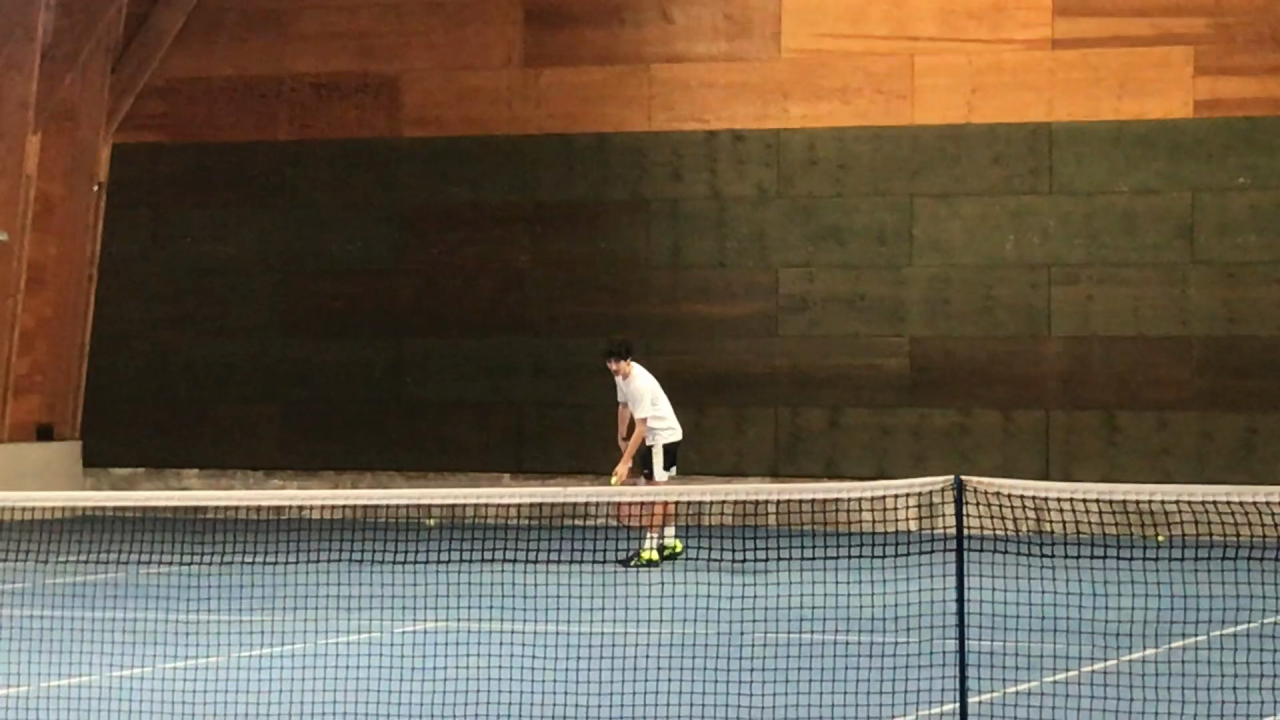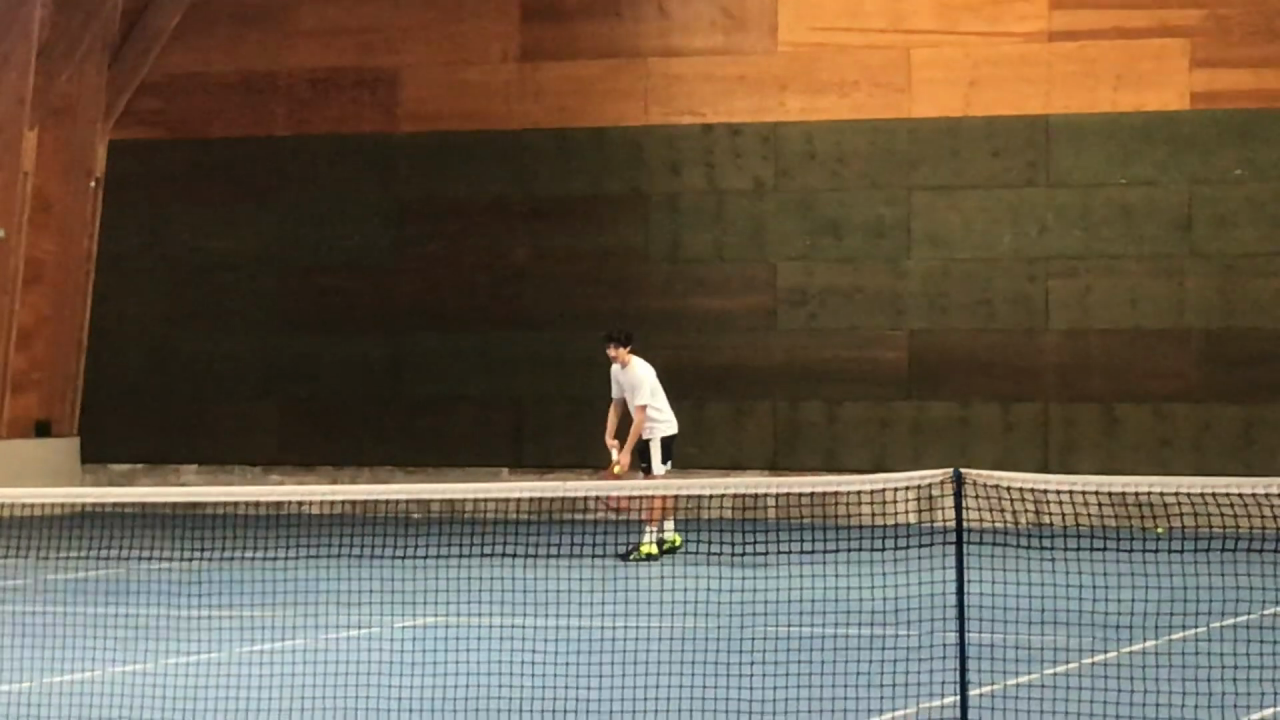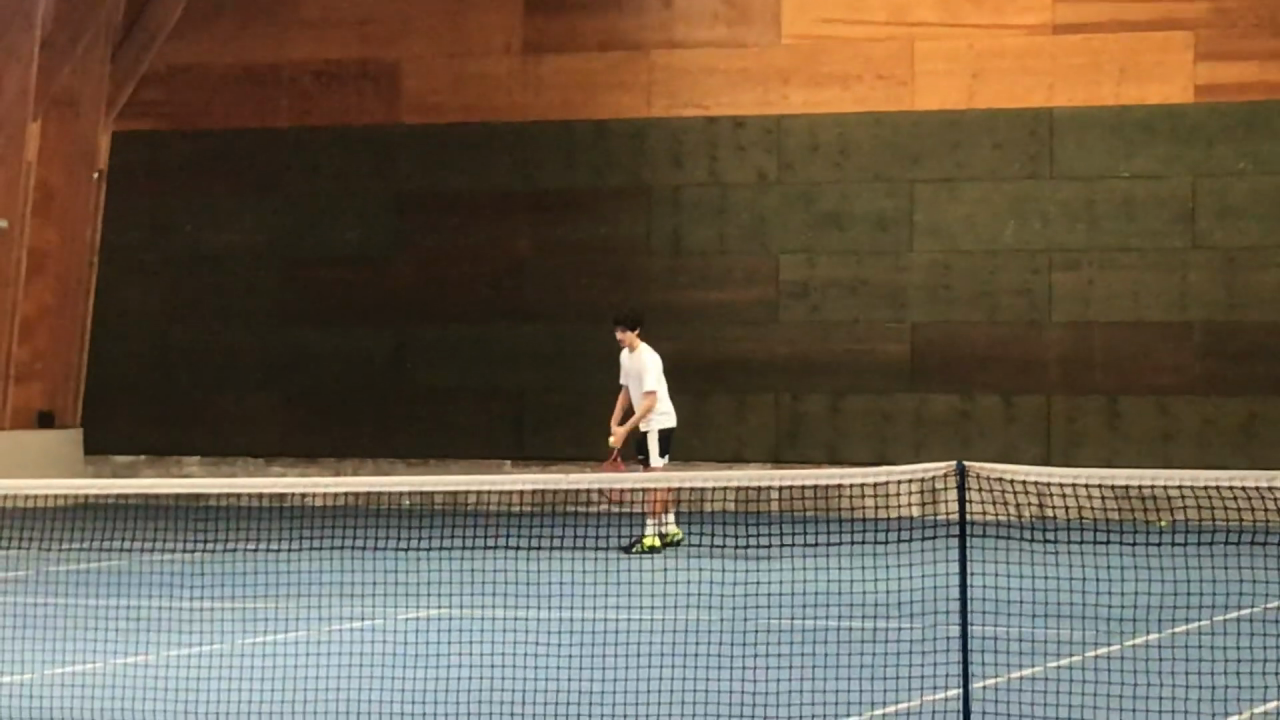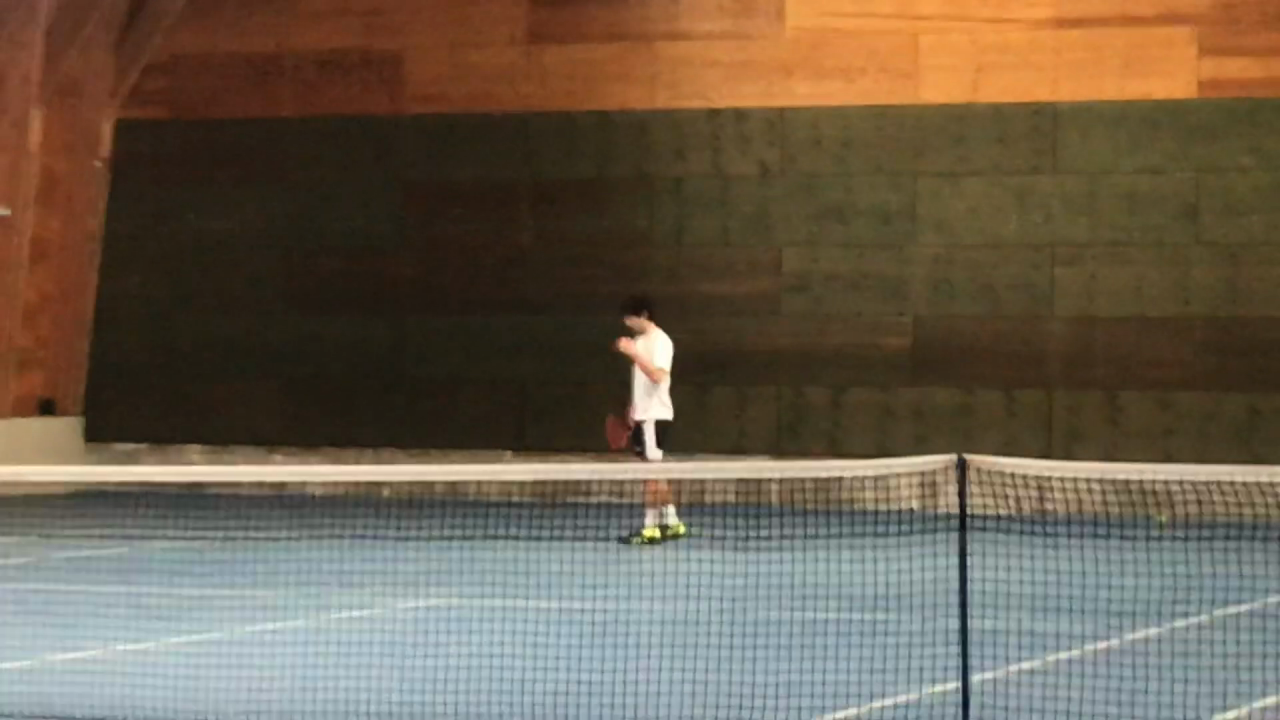
dt=0.3s
person 1, frame 1
left shoulder: (640, 384)
right shoulder: (622, 375)
left elbow: (640, 429)
right elbow: (623, 406)
left wrist: (624, 463)
right wrist: (621, 438)
left hip: (663, 436)
right hip: (662, 435)
left ankle: (650, 550)
right ankle: (670, 543)
person 1, frame 2
left shoulder: (640, 372)
right shoulder: (616, 369)
left elbow: (640, 416)
right elbow: (616, 404)
left wrist: (627, 452)
right wrist: (609, 436)
left hip: (660, 429)
right hip: (651, 431)
left ankle: (649, 544)
right ankle: (669, 537)
person 1, frame 3
left shoulder: (648, 358)
right shoulder: (625, 355)
left elbow: (650, 402)
right elbow: (626, 391)
left wrist: (626, 429)
right wrist: (614, 422)
left hip: (659, 423)
right hip: (648, 424)
left ankle: (651, 537)
right ankle: (670, 531)
person 1, frame 4
left shoulder: (660, 341)
right shoulder: (640, 342)
left elbow: (658, 377)
left wrist: (634, 354)
right wrist: (632, 411)
left hip: (655, 414)
right hip: (643, 414)
left ankle: (650, 528)
right ankle: (671, 523)
